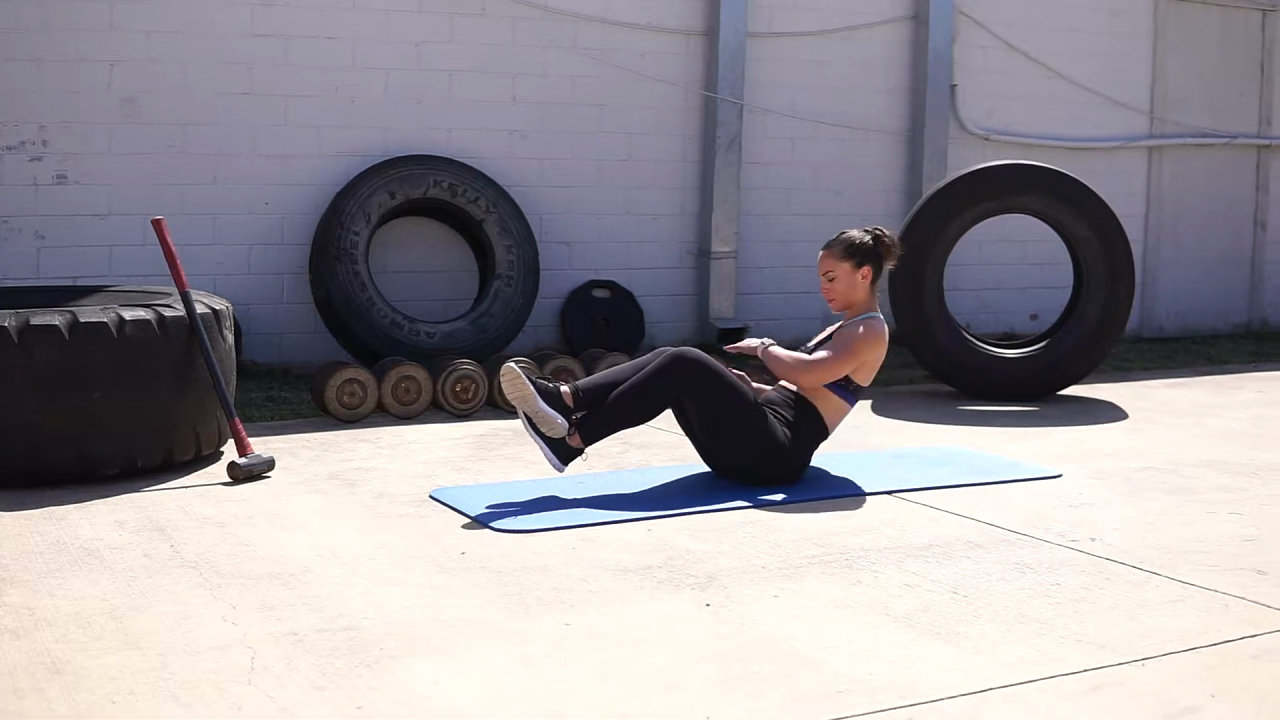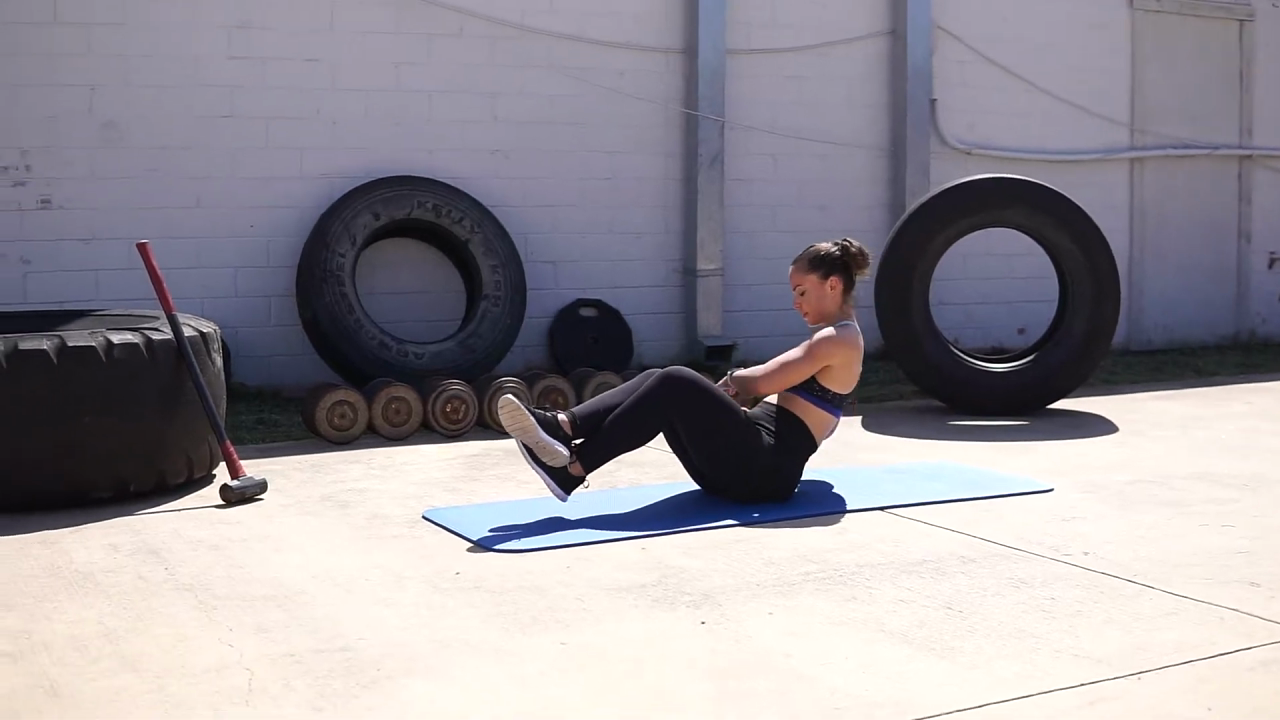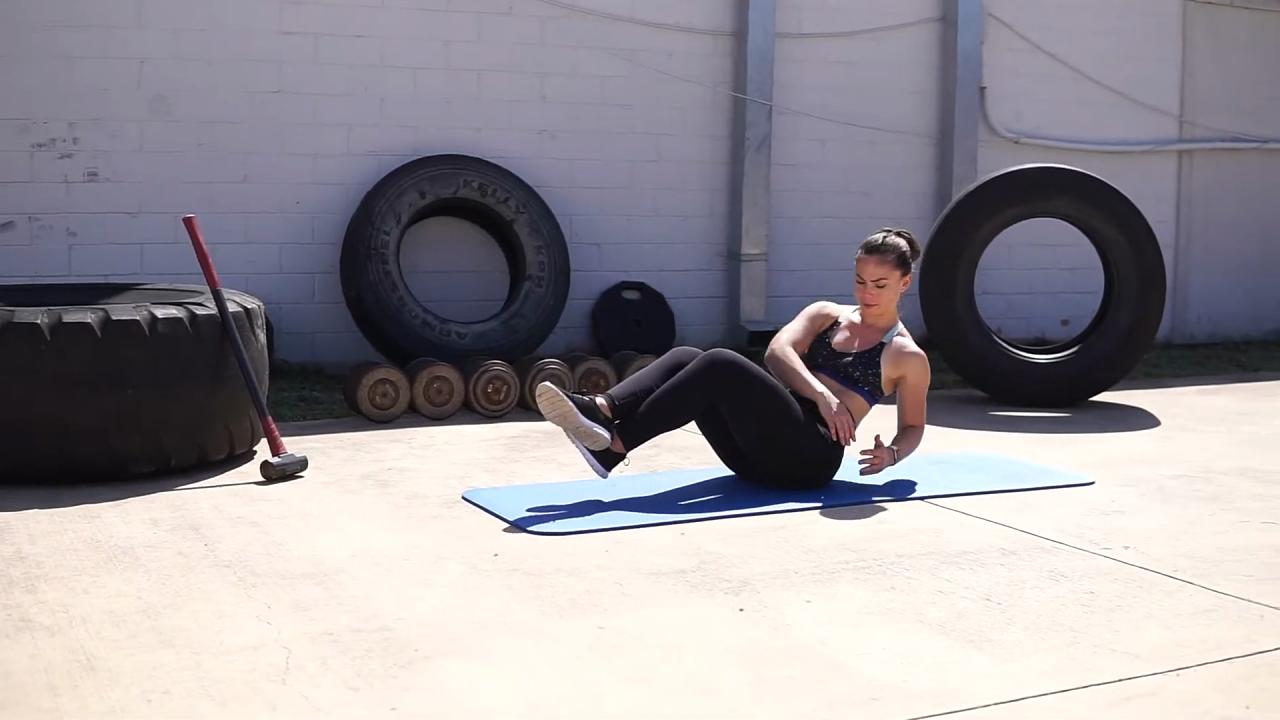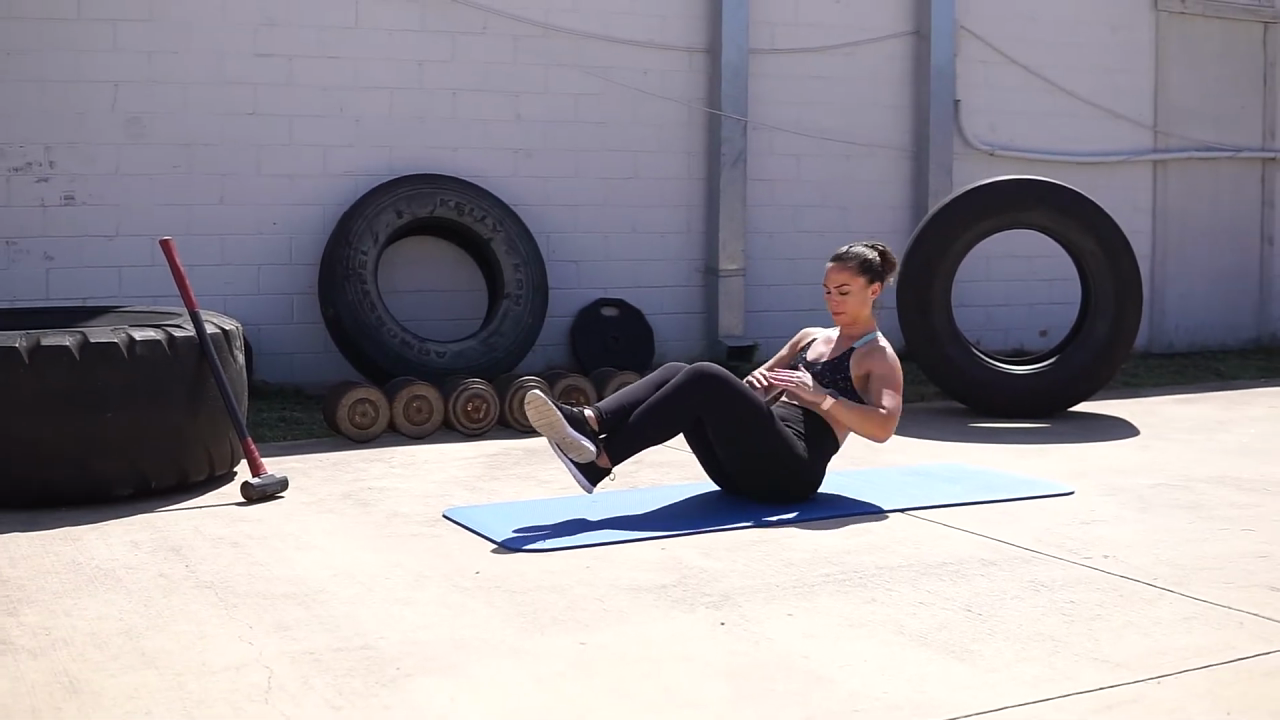
dt=0.4s
person 1, frame 1
left shoulder: (870, 334)
right shoulder: (843, 328)
left elbow: (806, 373)
left wrist: (764, 348)
right wrist: (751, 387)
left hip: (775, 453)
right hip: (741, 446)
left knee: (684, 364)
right knee: (667, 360)
left ankle: (572, 439)
right ankle: (563, 398)
person 1, frame 2
left shoulder: (835, 341)
right shoulder: (839, 343)
left elbow: (760, 382)
left wrist: (736, 380)
left hip: (766, 471)
right hip: (738, 465)
left knee: (675, 382)
right knee: (654, 380)
left ankle: (573, 467)
right ankle: (560, 426)
person 1, frame 3
left shoulder: (907, 355)
right shoulder: (827, 315)
left elbow: (913, 428)
right elbow: (778, 353)
left wrist: (890, 454)
right wrist: (822, 395)
left hip: (808, 455)
right hip: (759, 453)
left knee: (720, 365)
right knee: (685, 358)
left ankle: (615, 444)
right ankle: (599, 409)
person 1, frame 4
left shoulder: (879, 357)
right shoulder: (813, 337)
left elbow: (883, 426)
right elbow: (760, 379)
left wrist: (817, 395)
right wrist: (757, 383)
left hip: (789, 469)
right hip: (745, 466)
left knee: (705, 377)
right knee: (675, 374)
left ankle: (600, 460)
right ankle: (587, 422)
